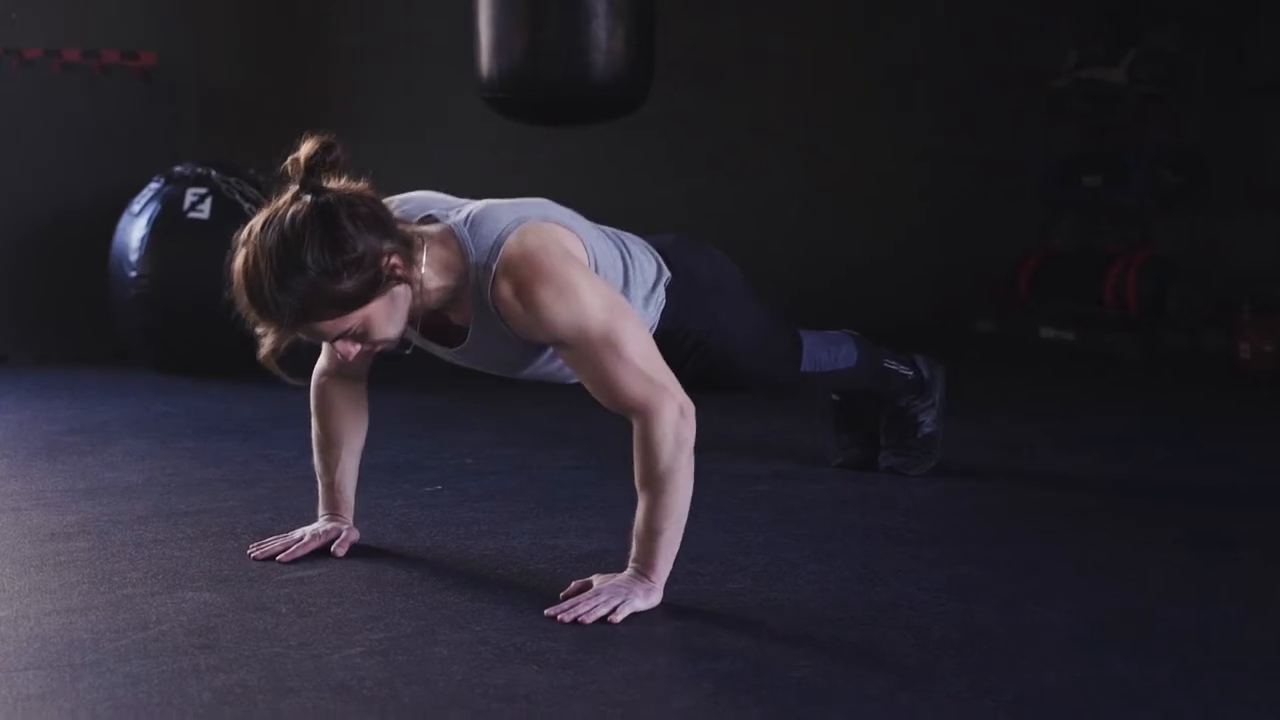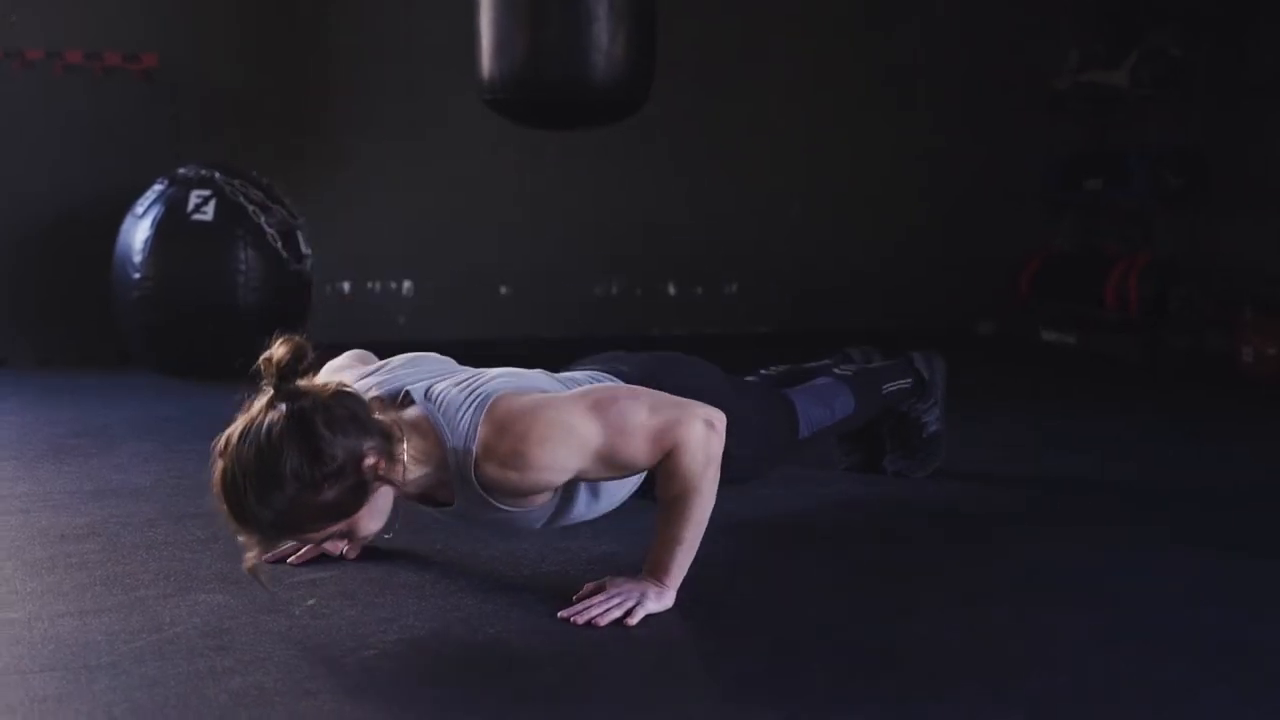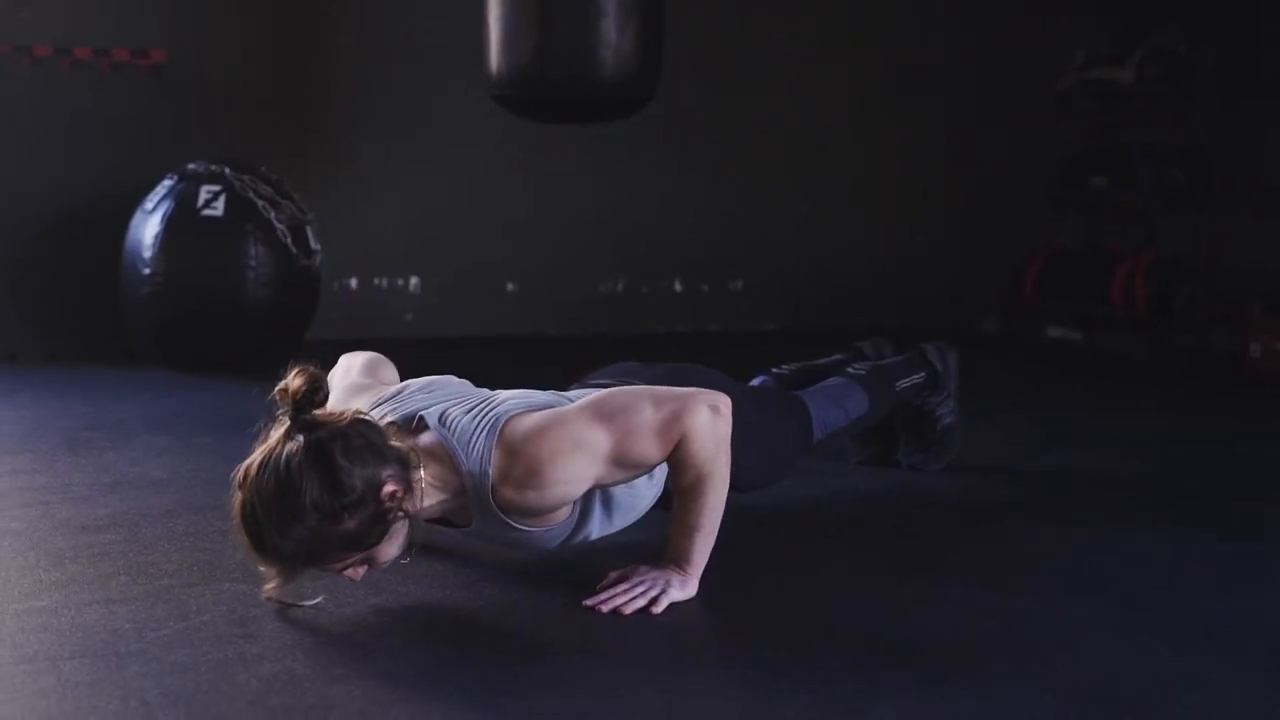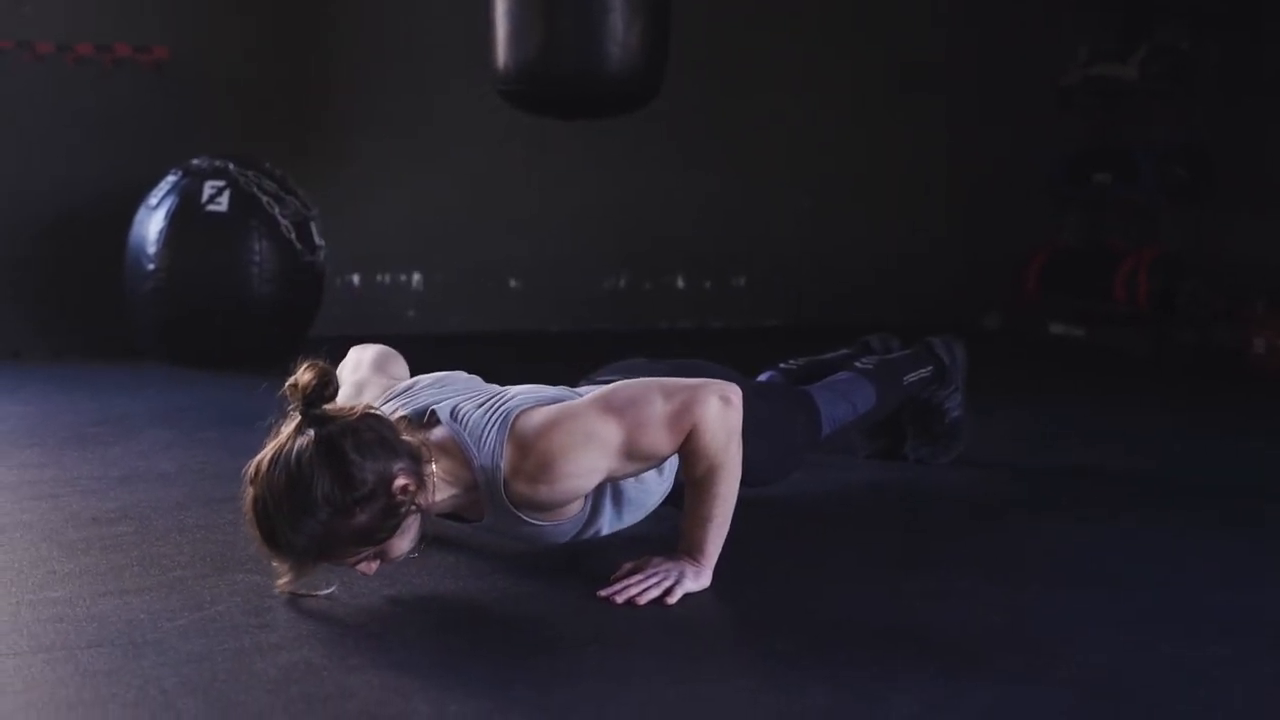
dt=1s
person 1, frame 1
left shoulder: (526, 273)
right shoulder: (368, 255)
left elbow: (666, 411)
right elbow: (335, 380)
left wrist: (646, 578)
right wrist: (335, 513)
left hip: (677, 297)
right hip: (612, 301)
left knee: (792, 360)
right knee: (795, 370)
left ankle: (908, 379)
right ankle: (858, 405)
person 1, frame 2
left shoulder: (506, 448)
right shoulder: (343, 402)
left elbow: (699, 431)
left wrist: (660, 583)
right wrist: (339, 527)
left hip: (676, 414)
right hip: (596, 392)
left knee: (788, 417)
right knee: (775, 401)
left ankle: (906, 381)
right ankle: (840, 368)
person 1, frame 3
left shoulder: (525, 472)
right shoulder: (357, 417)
left elbow: (704, 416)
right elbow: (363, 361)
left wrist: (683, 571)
right wrist: (357, 524)
left hip: (686, 420)
right hip: (609, 403)
left knee: (802, 420)
right knee: (777, 395)
left ankle: (919, 375)
right ankle: (855, 363)
person 1, frame 4
left shoulder: (538, 466)
right shoulder: (368, 417)
left elbow: (715, 406)
right elbow: (372, 354)
left wrist: (697, 562)
right wrist: (377, 521)
left hip: (698, 414)
right hip: (618, 397)
left knee: (809, 414)
right knee: (779, 389)
left ankle: (926, 369)
right ankle: (866, 355)
